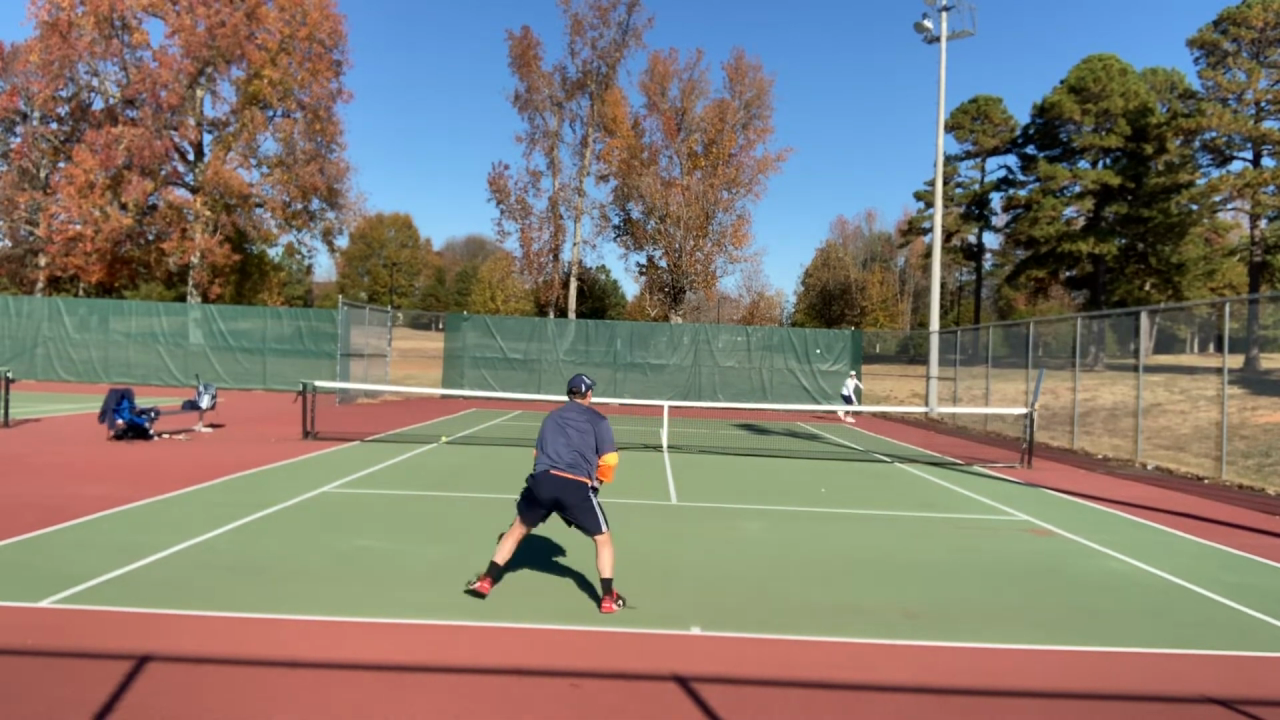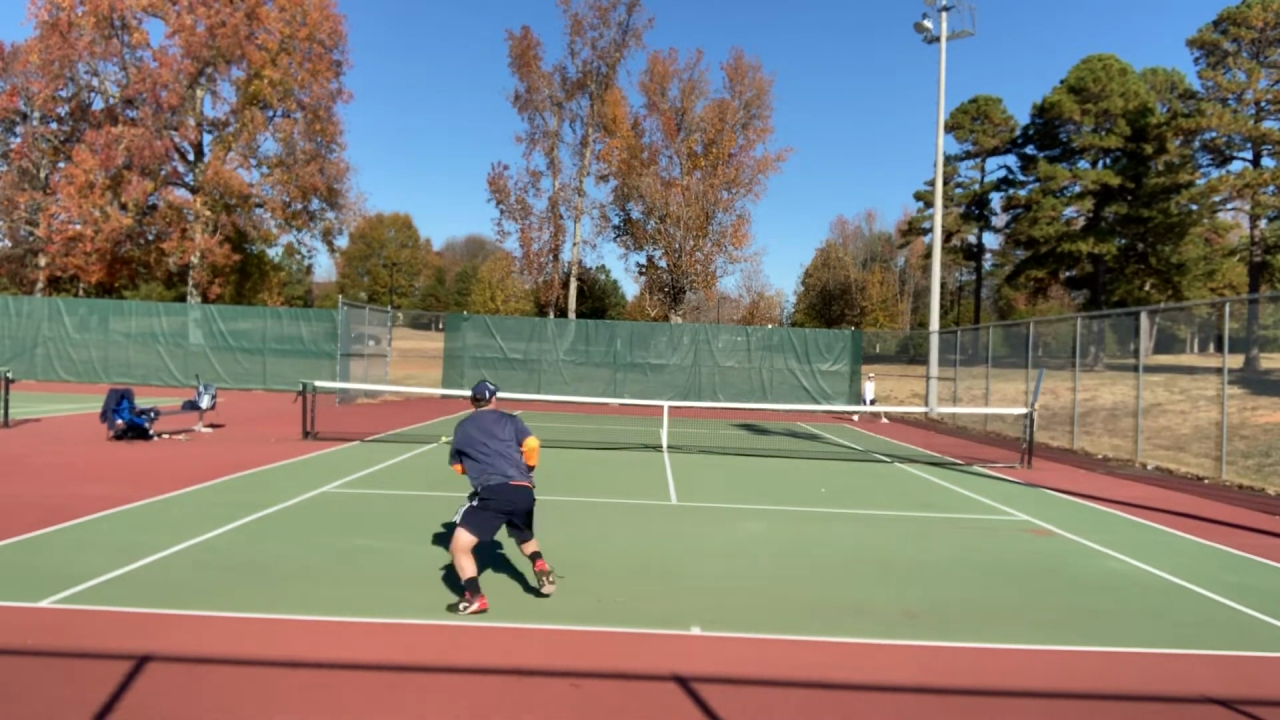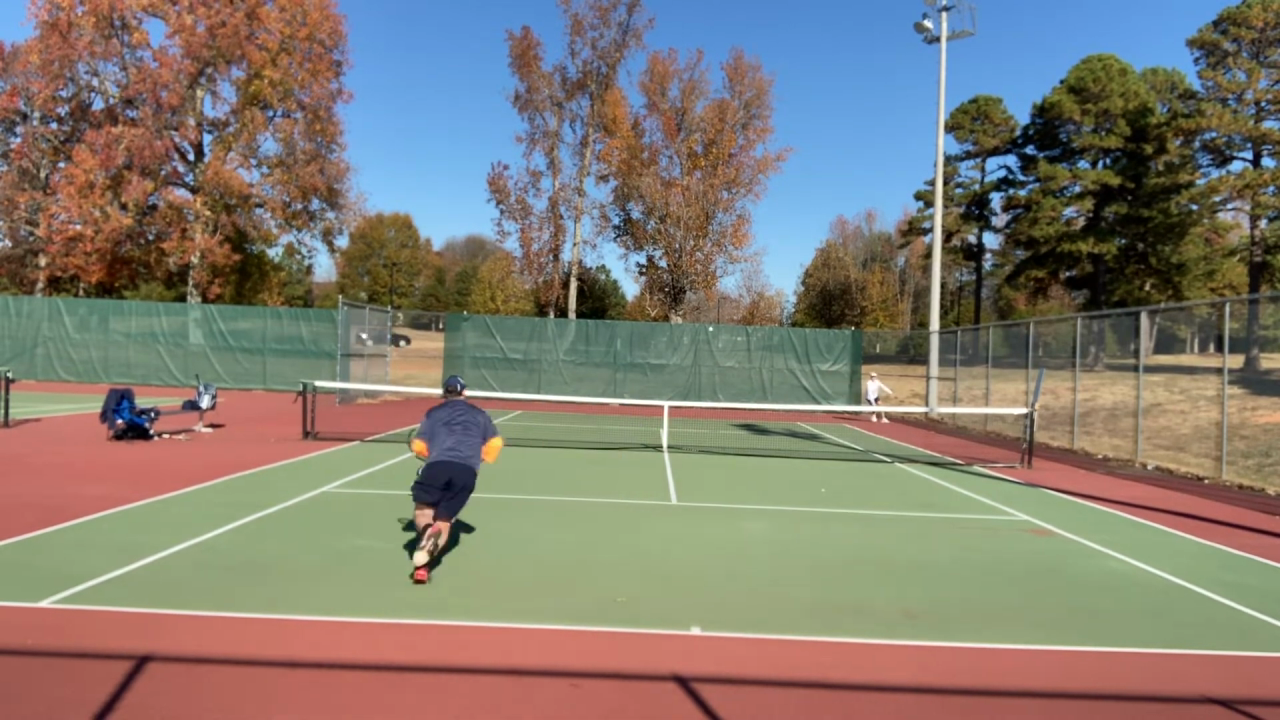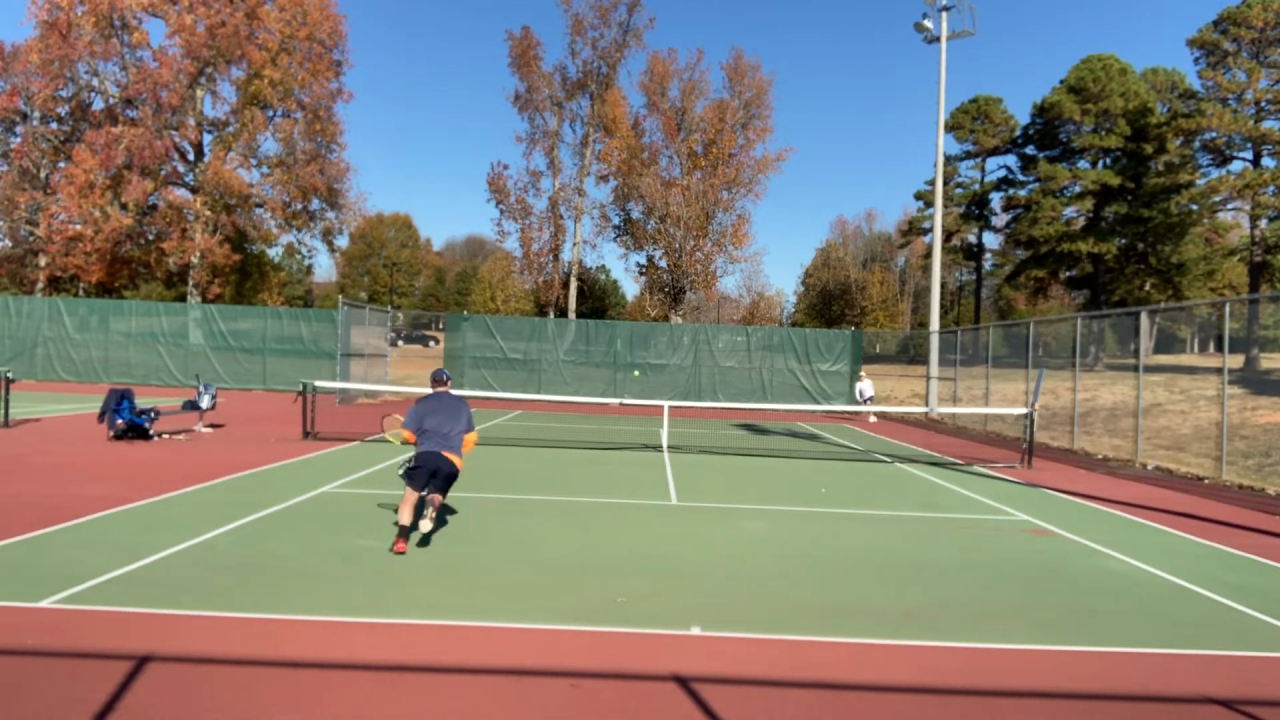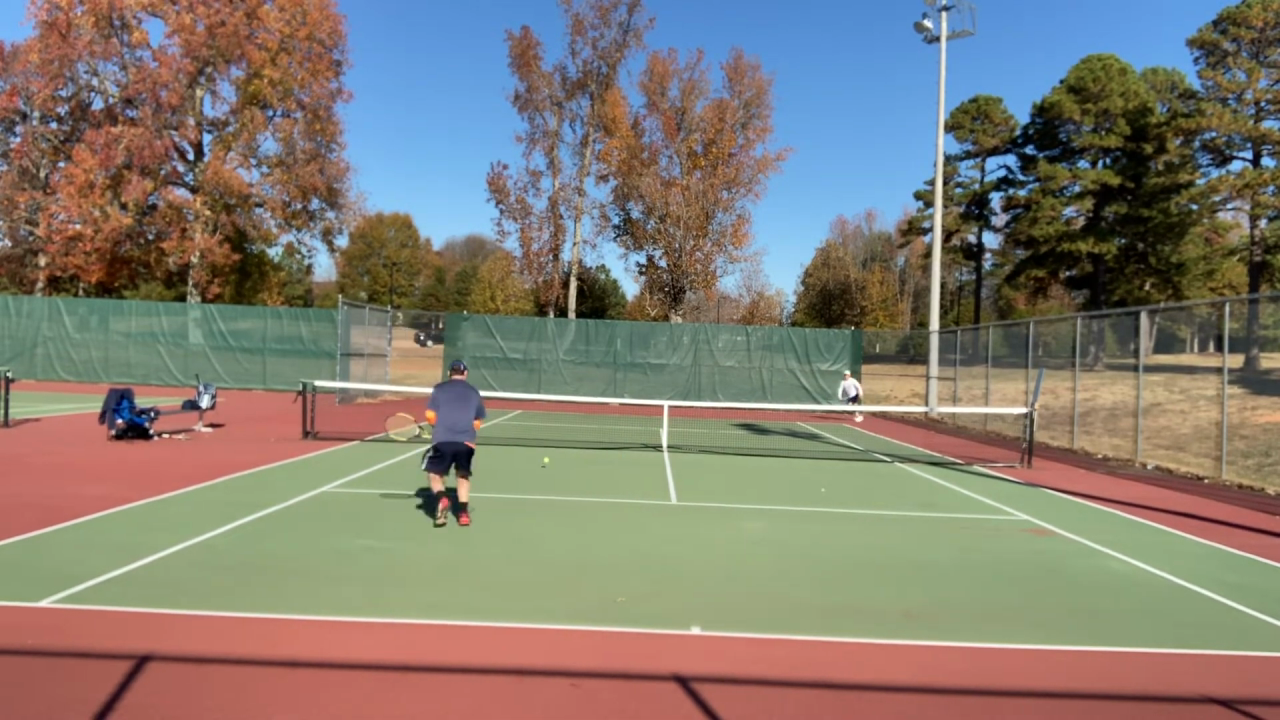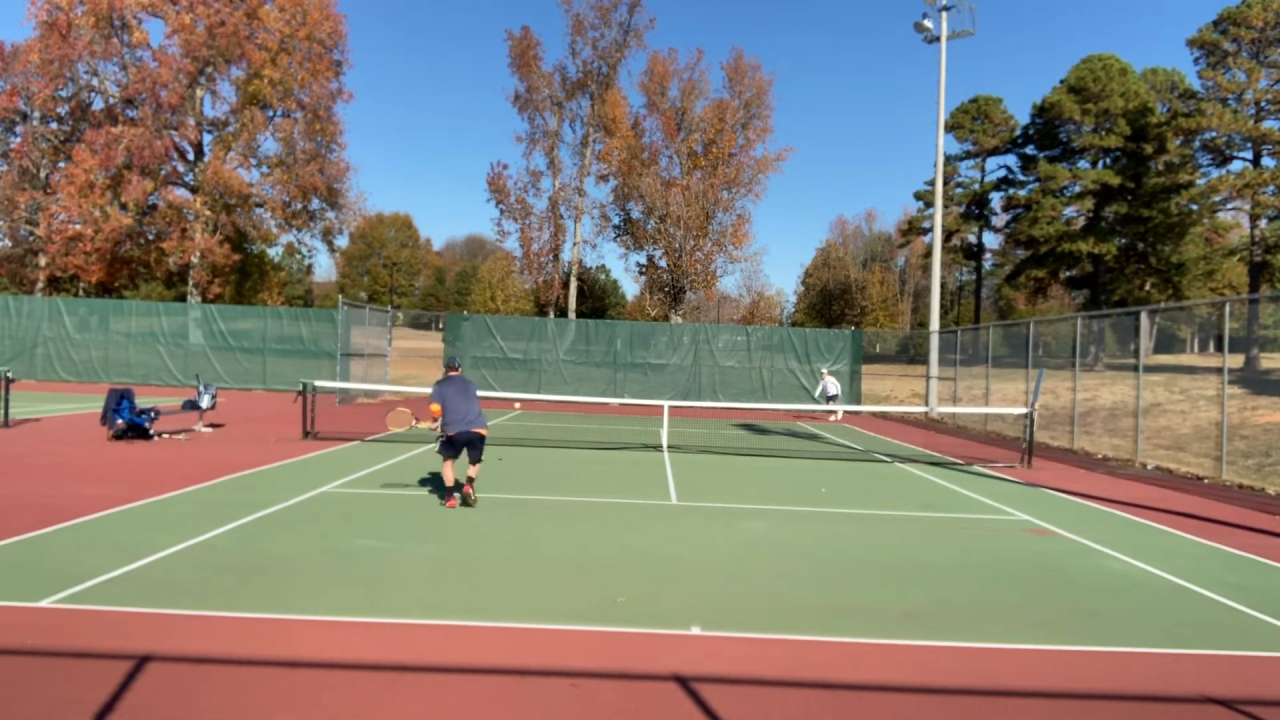
dt=0.3s
person 1, frame 1
left shoulder: (552, 417)
right shoulder: (598, 420)
left elbow: (538, 453)
right elbow: (610, 460)
right wrist: (599, 480)
left hip: (542, 481)
right hip: (577, 486)
left knee: (515, 533)
right knee: (604, 540)
left ankle: (485, 582)
right ankle: (609, 598)
person 1, frame 2
left shoulder: (462, 428)
right shoulder: (510, 420)
left elbow: (457, 467)
right elbow: (532, 445)
right wrist: (527, 470)
left hip: (490, 494)
right hip: (522, 492)
left knee: (459, 547)
right knee: (526, 541)
left ankle: (475, 596)
right ankle: (540, 567)
person 1, frame 3
left shoulder: (433, 413)
right shoulder: (479, 414)
left elbow: (418, 447)
right elbow: (495, 444)
right wrist: (480, 460)
left hip: (438, 466)
right hip: (466, 472)
left knee: (423, 513)
right knee: (444, 524)
left ankle: (429, 532)
right ankle: (422, 569)
person 1, frame 4
left shoulder: (421, 403)
right shoulder: (463, 405)
left elbow: (408, 434)
right elbow: (471, 438)
left hip: (426, 455)
right hip: (451, 460)
left knee: (410, 497)
right knee: (435, 497)
left ankle: (401, 540)
right ankle: (432, 505)
person 1, frame 5
left shoulder: (440, 388)
right shoulder: (474, 393)
left elbow: (430, 415)
right elbow: (477, 421)
left hip: (443, 441)
right hip: (467, 443)
left knee: (435, 476)
right knee: (463, 476)
left ankle: (442, 499)
right ankle: (463, 513)
person 1, frame 6
left shoulder: (440, 385)
right shoulder: (470, 385)
left elbow: (435, 408)
left wrist: (436, 421)
left hip: (455, 431)
right hip: (478, 430)
left knee: (448, 461)
right knee: (474, 462)
left ankle: (450, 496)
right ankle: (468, 486)
